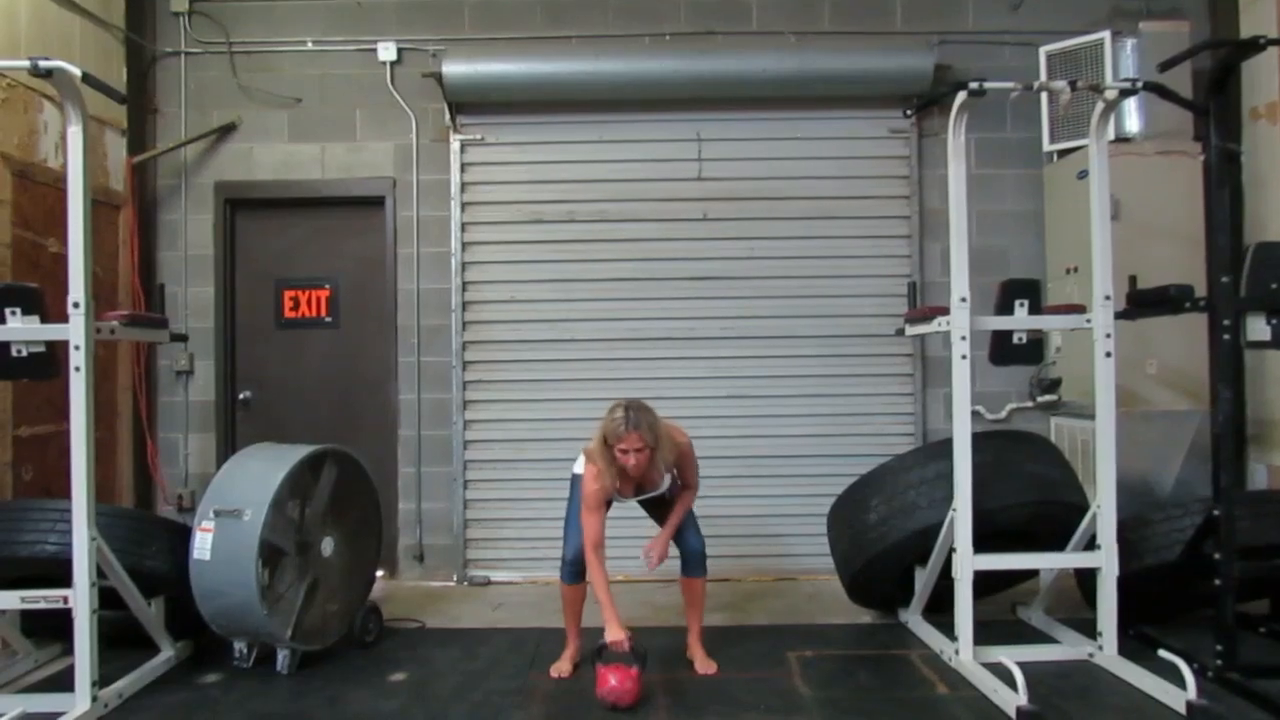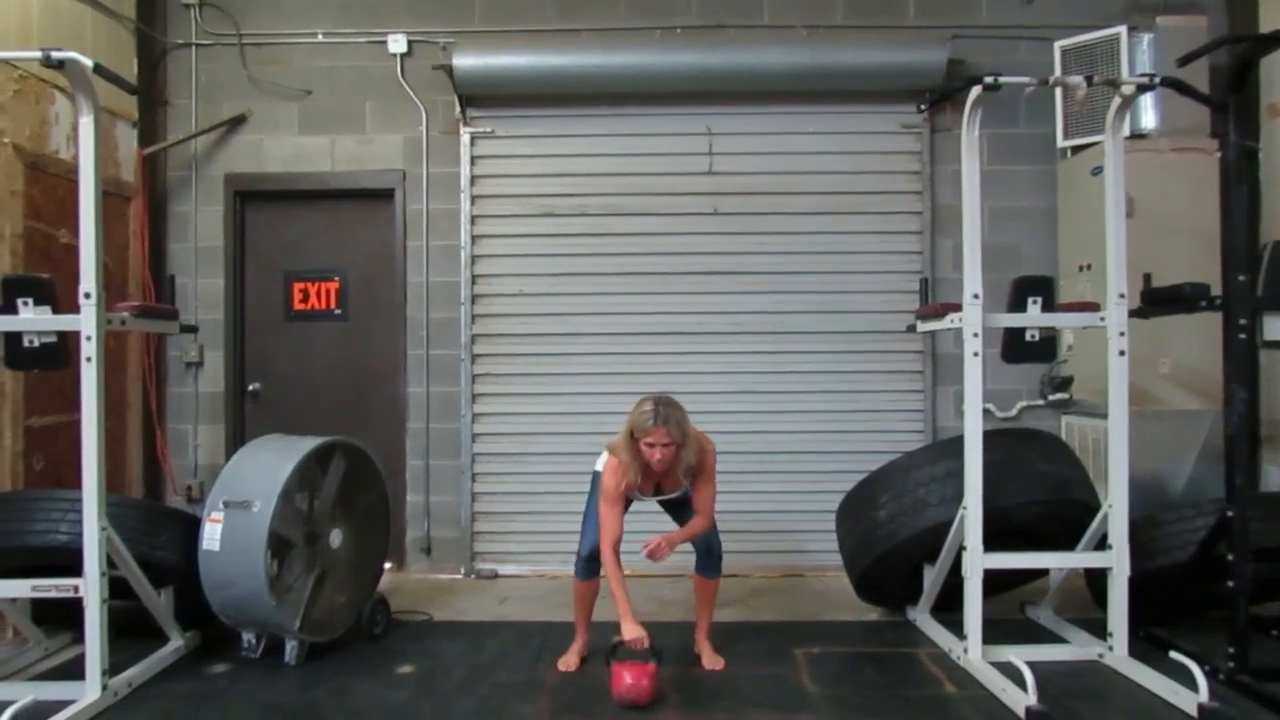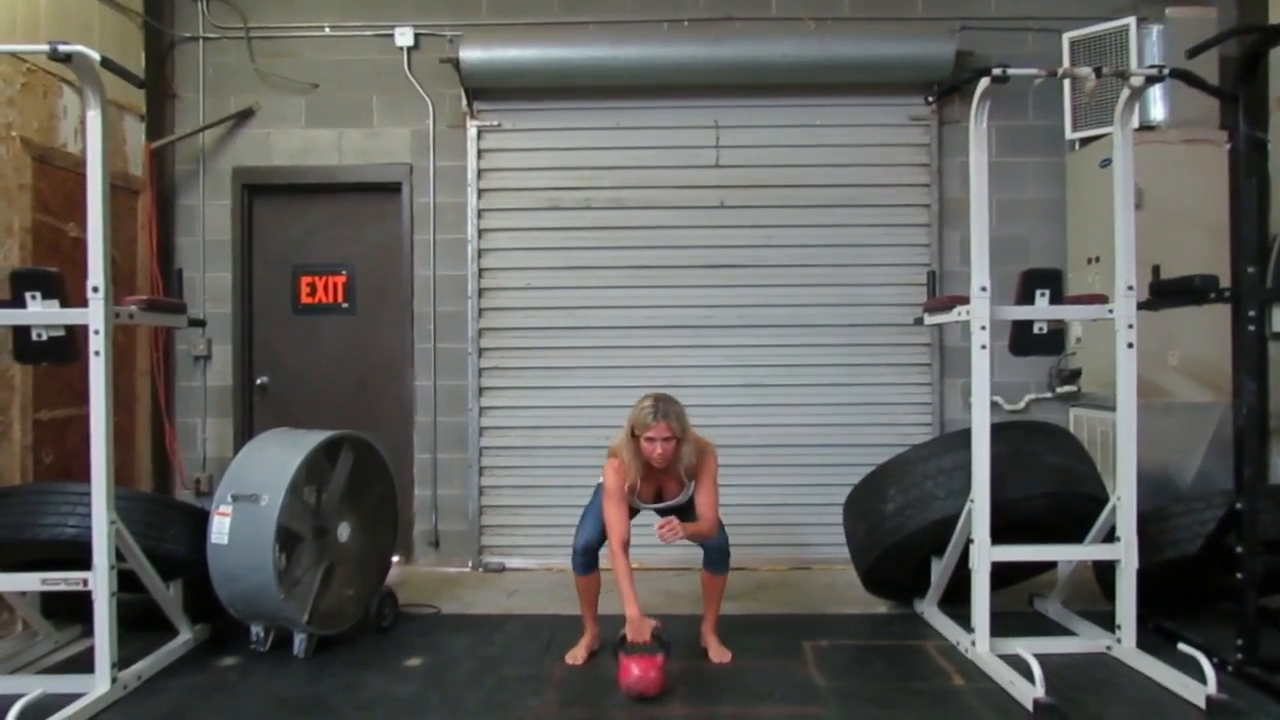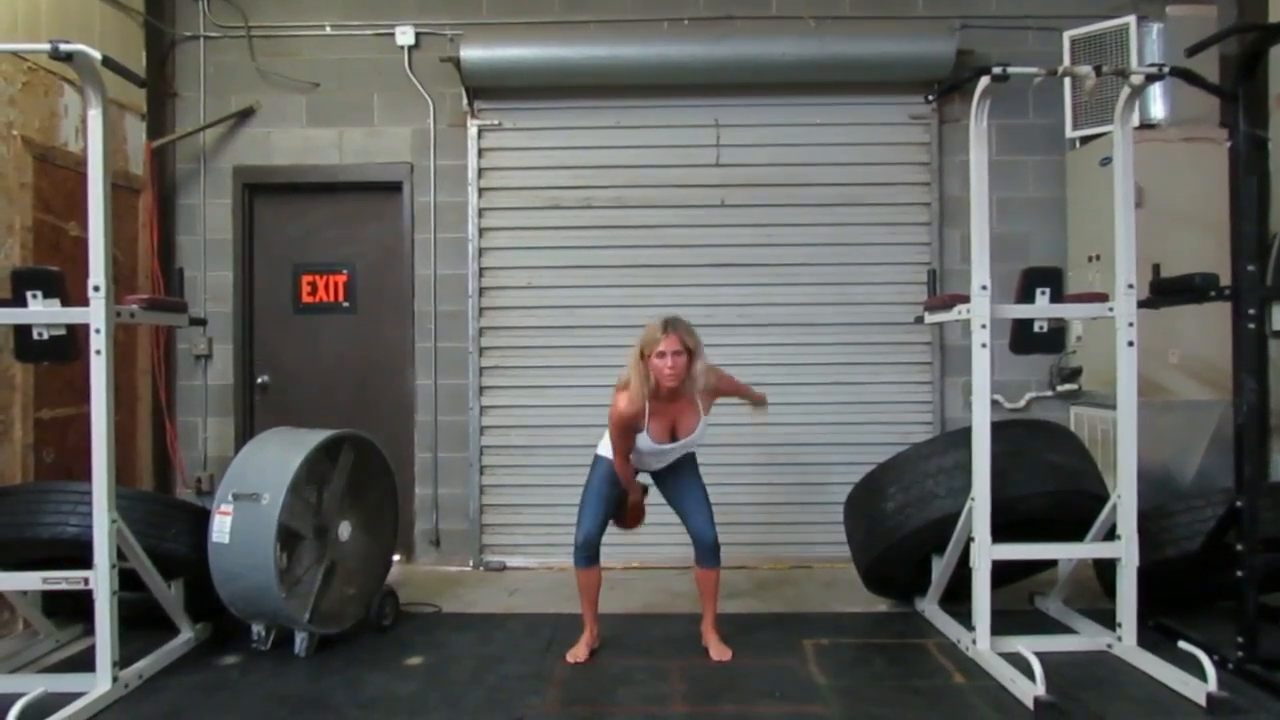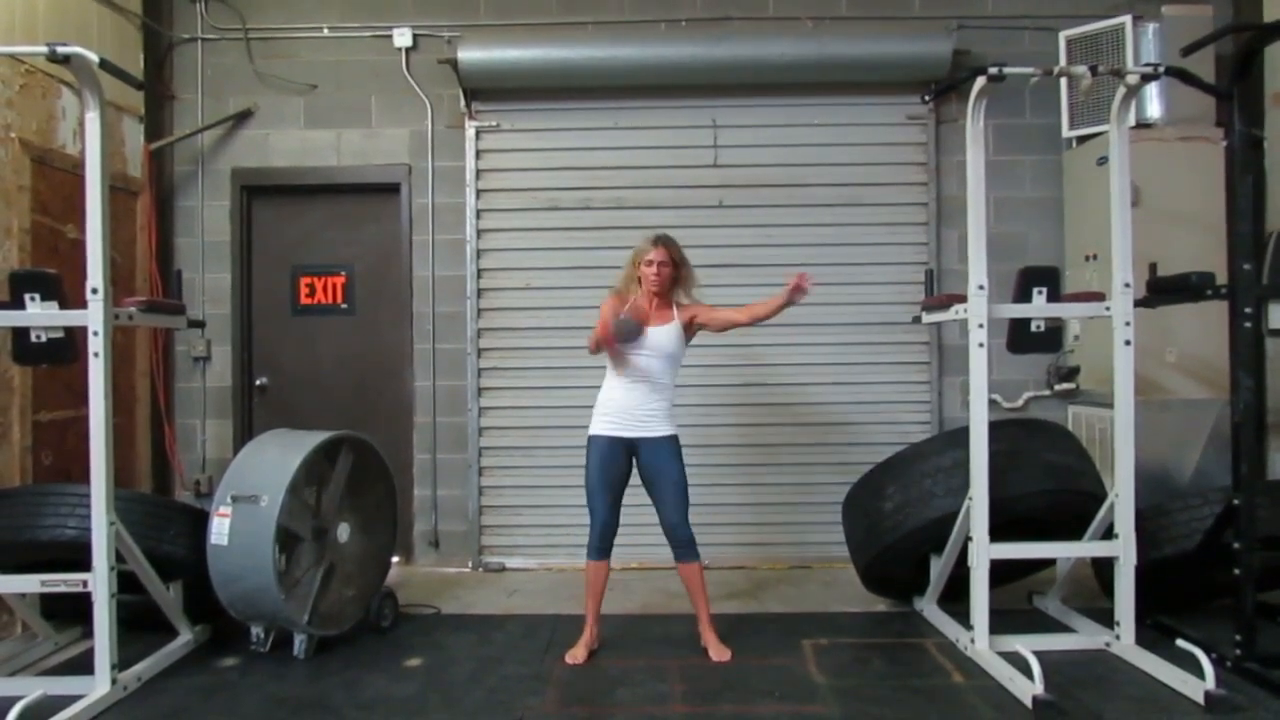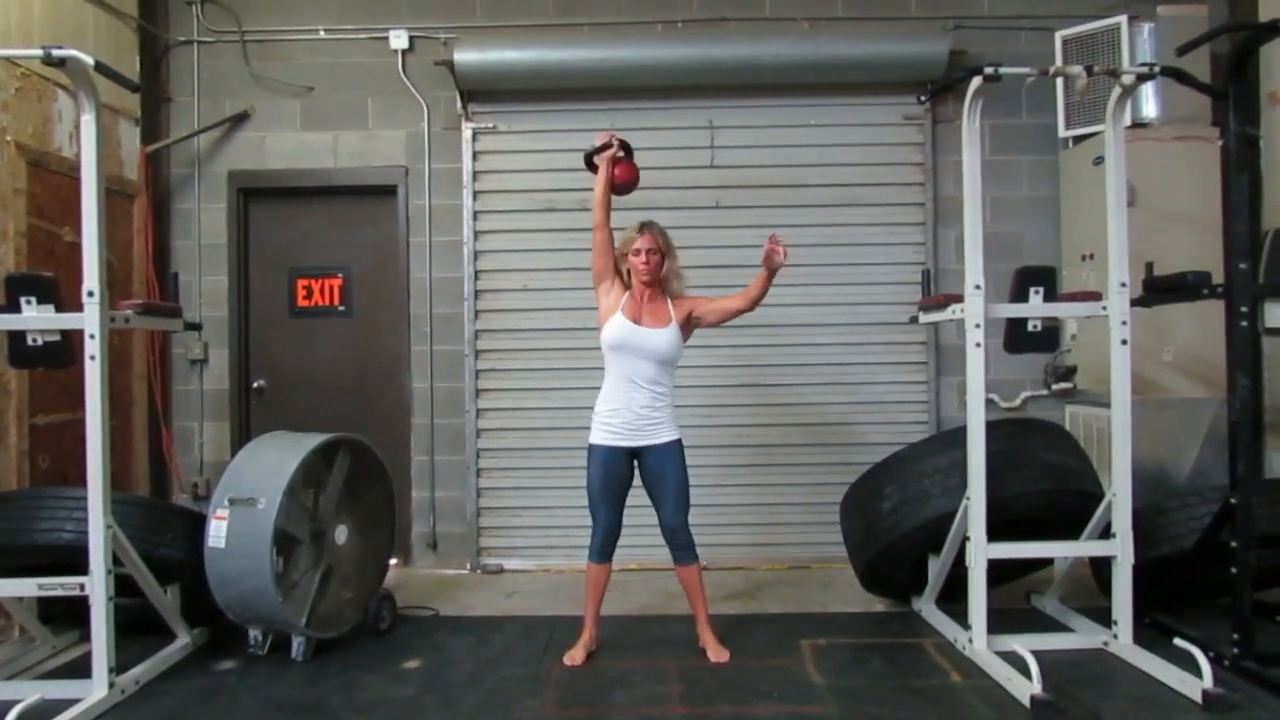
dt=0.7s
person 1, frame 1
left shoulder: (678, 445)
right shoulder: (596, 471)
left elbow: (688, 488)
right elbow: (593, 551)
left wrist: (665, 536)
right wrist: (612, 621)
left hip: (658, 485)
right hip: (592, 477)
left knee: (694, 548)
right knee: (573, 556)
left ankle: (695, 644)
right ankle: (572, 647)
person 1, frame 2
left shoulder: (701, 451)
right shoulder: (617, 464)
left elbow: (704, 517)
right elbow: (609, 549)
left wrist: (674, 538)
right wrist: (627, 618)
left hip: (678, 487)
right hip: (621, 480)
left knee: (711, 549)
right knee: (588, 551)
left ankle: (702, 639)
right ankle: (579, 641)
person 1, frame 3
left shoulder: (702, 454)
right shoulder: (618, 466)
left elbow: (708, 523)
right elbow: (618, 546)
left wrist: (684, 529)
right wrist: (634, 615)
left hip: (678, 502)
right hip: (624, 496)
left knee: (718, 545)
right knee: (584, 546)
left ankle: (709, 632)
right ankle: (590, 634)
person 1, frame 4
left shoulder: (710, 383)
right shoulder: (628, 402)
left elbow: (739, 388)
right elbow: (621, 457)
left wrist: (755, 397)
right wrist: (633, 491)
left hip: (675, 462)
right hip: (618, 459)
left knee: (706, 538)
right knee: (586, 539)
left ankle: (709, 630)
right ankle: (589, 632)
person 1, frame 5
left shoulder: (687, 314)
right shoulder: (621, 303)
left elbow: (743, 316)
right elbow: (597, 343)
left wrist: (785, 298)
right wrist: (613, 325)
left hip: (658, 434)
right hip: (608, 430)
left knee: (678, 530)
right knee: (602, 532)
left ankle: (707, 631)
right ankle: (590, 632)
person 1, frame 6
left shoulder: (683, 309)
right shoulder: (611, 296)
left elbow: (744, 303)
right elbow: (600, 226)
left wrist: (769, 271)
right wrist: (605, 167)
left hip: (661, 438)
right hip: (609, 437)
left knee: (678, 533)
right knee: (604, 536)
left ankle: (706, 632)
right ankle: (587, 634)
